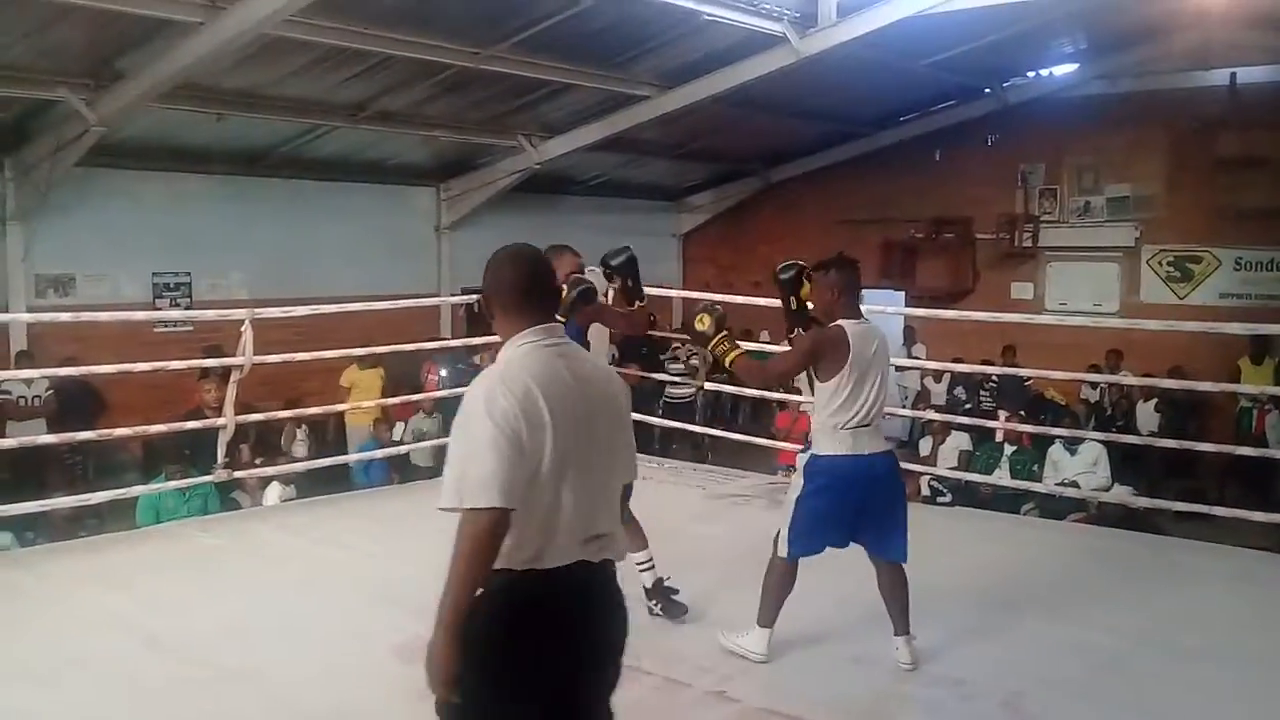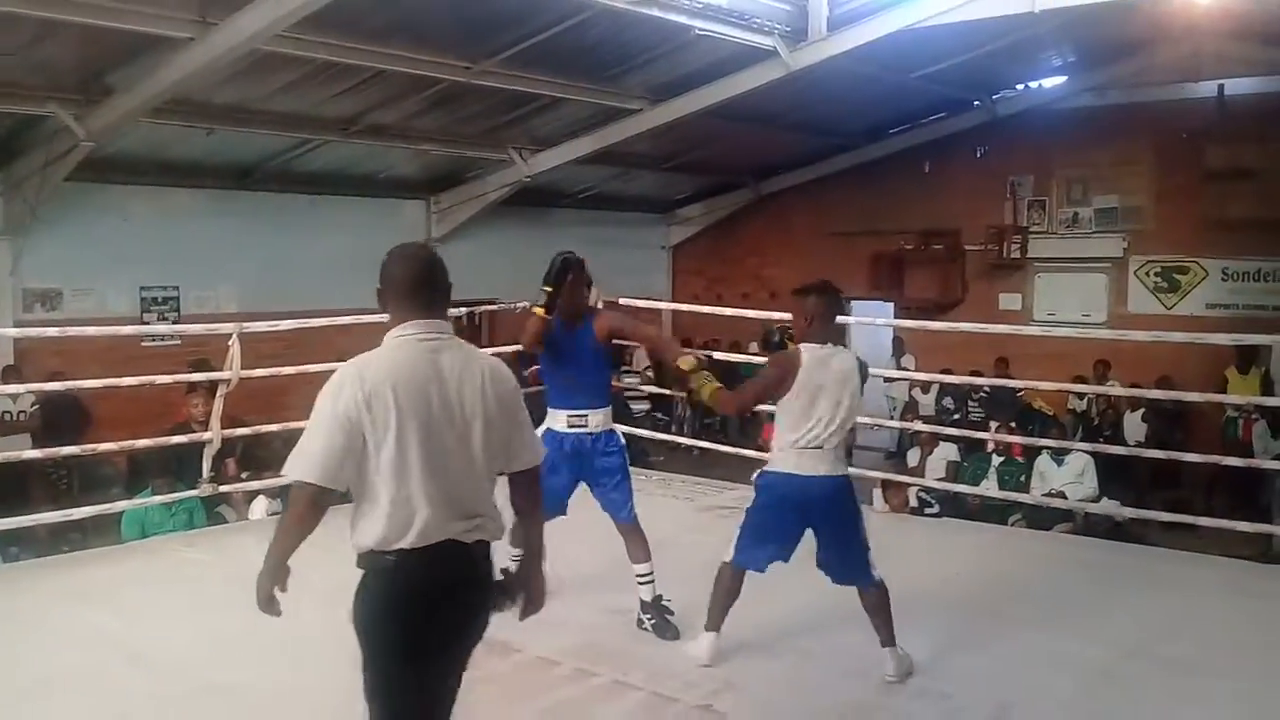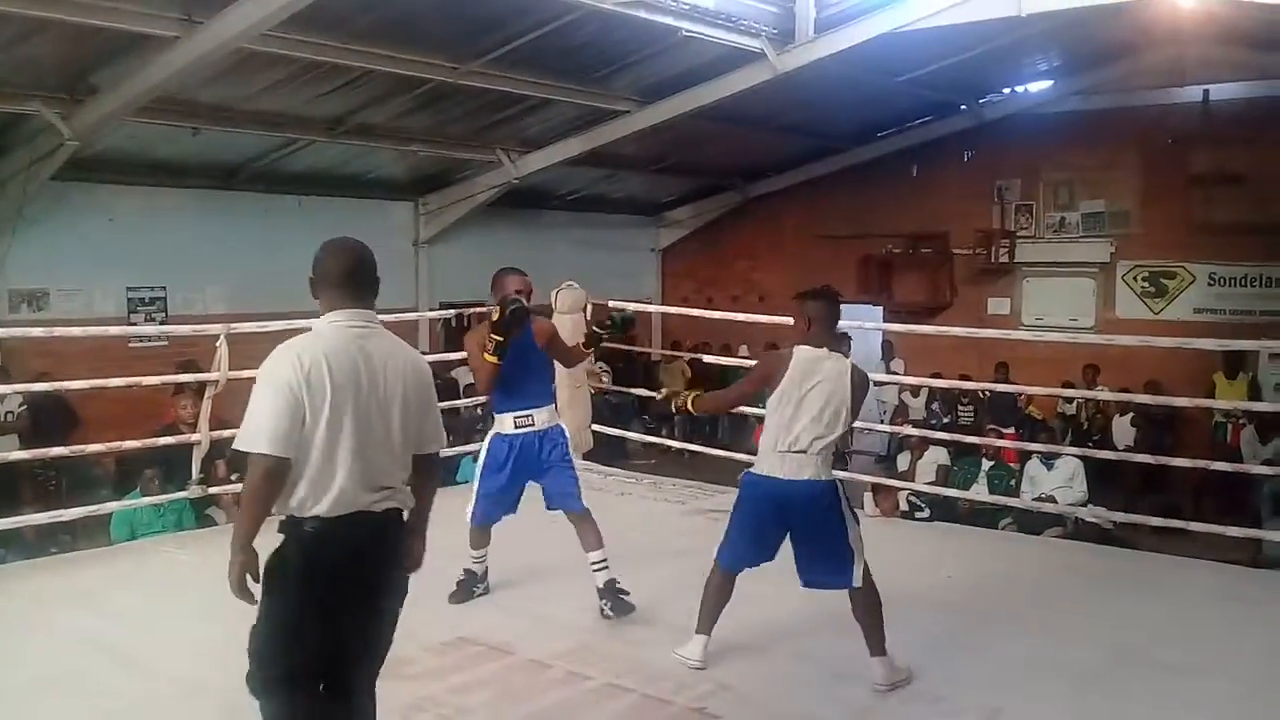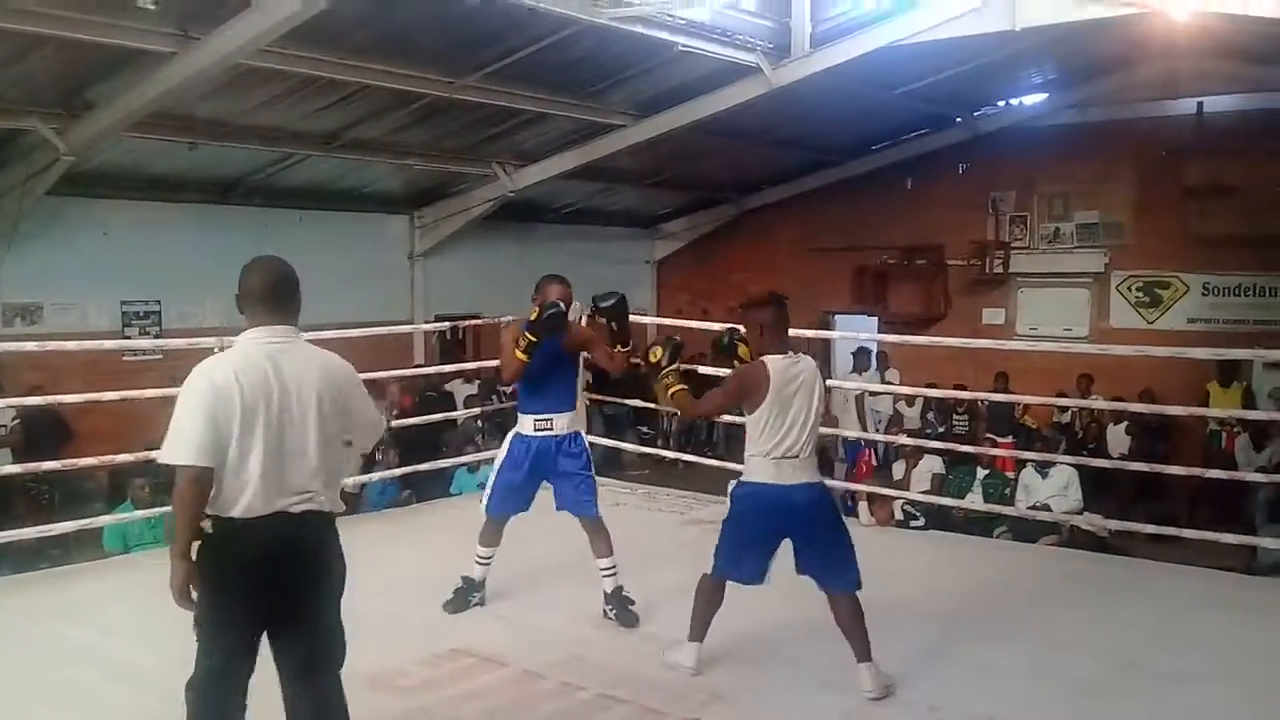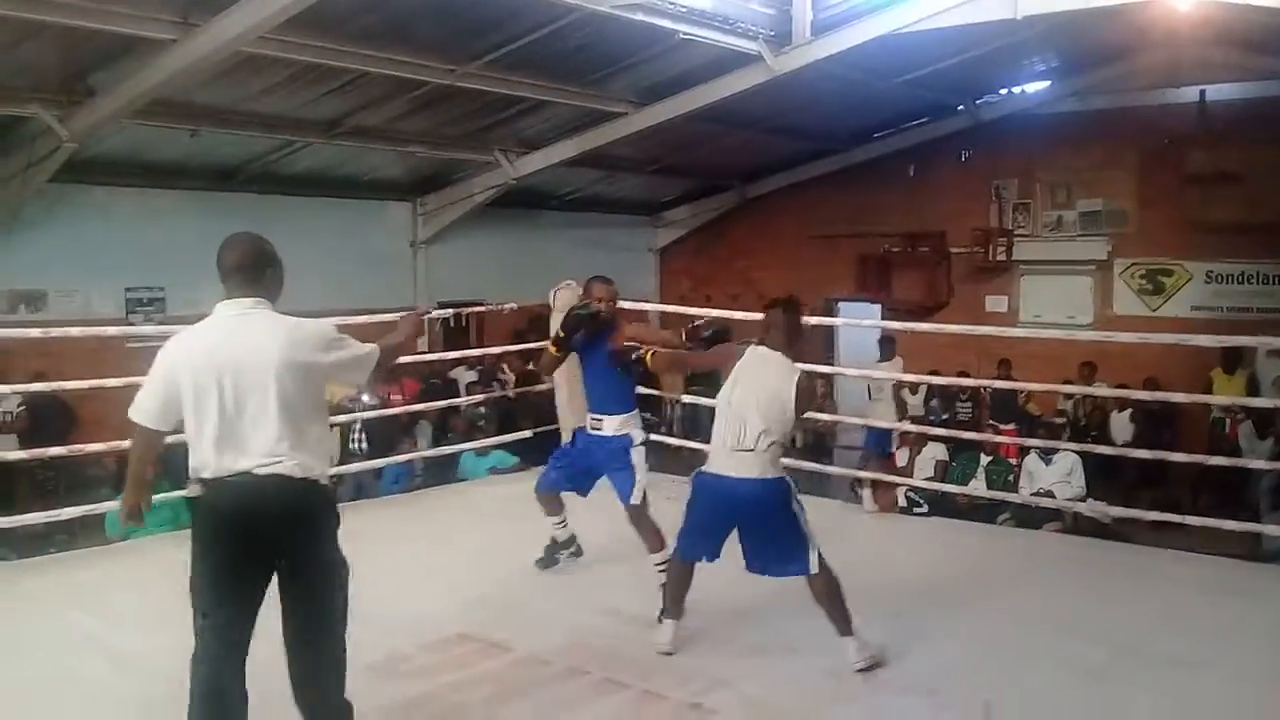
dt=0.4s
person 1, frame 1
left shoulder: (498, 388)
right shoulder: (605, 379)
left elbow: (486, 521)
left wrist: (446, 628)
left hip: (520, 601)
right hip: (597, 594)
person 1, frame 2
left shoulder: (360, 378)
right shoulder: (493, 373)
left elbow: (313, 491)
right elbow: (526, 480)
left wrist: (274, 563)
right wrist: (533, 562)
left hip: (398, 576)
right hip: (471, 569)
person 1, frame 3
left shoulder: (295, 357)
right shoulder: (409, 361)
left elbow: (268, 466)
right elbow: (426, 462)
left wrist: (242, 546)
right wrist: (414, 532)
left hip: (315, 541)
right hip: (385, 538)
left knee: (281, 681)
right knee: (354, 678)
person 1, frame 4
left shoulder: (213, 374)
right shoulder: (330, 370)
left elbow: (192, 477)
right elbow: (368, 438)
left wrist: (180, 554)
left hip: (238, 541)
right hip: (311, 538)
left knee: (221, 665)
right knee: (316, 674)
person 1, frame 5
left shoulder: (184, 345)
right shoulder: (304, 336)
left elbow: (148, 428)
right elbow: (375, 358)
left wrist: (135, 487)
right wrist: (405, 334)
left hip: (223, 502)
right hip: (297, 498)
left knee: (220, 633)
right knee: (318, 619)
person 2, frame 1
left shoulder: (827, 337)
right shoulder: (876, 336)
left elbow: (767, 376)
left wrist: (718, 339)
right wrist: (798, 310)
left hip: (831, 464)
right hip: (878, 460)
left knee: (787, 549)
right knee: (886, 554)
left ankle: (760, 637)
right ankle: (904, 643)
person 2, frame 2
left shoulder: (788, 361)
right shoulder: (855, 367)
left elbow: (733, 404)
left wrist: (695, 378)
left hip: (782, 479)
right hip: (833, 483)
left knee: (739, 559)
right knee: (863, 571)
left ankle: (709, 639)
right ankle: (893, 655)
person 2, frame 3
left shoulder: (778, 363)
right shoulder: (856, 377)
left elbow: (723, 401)
left wrist: (681, 400)
left hip: (765, 483)
right hip: (817, 488)
left knee: (727, 563)
right knee: (856, 576)
left ankle: (698, 645)
right ankle: (883, 664)
person 2, frame 4
left shoulder: (750, 375)
right shoulder: (814, 371)
left elbow: (696, 412)
left wrist: (666, 368)
right wrist: (745, 355)
left hip: (758, 491)
right hip: (808, 491)
left knee: (719, 571)
right knee: (840, 583)
left ankle: (691, 650)
right ankle: (868, 671)
person 2, frame 5
left shoulder: (737, 356)
right shoulder: (804, 384)
left elbow: (678, 361)
left wrist: (649, 355)
left hip: (715, 479)
right hip: (764, 485)
left knee: (685, 552)
right knee: (811, 563)
left ankle: (667, 630)
right ankle: (854, 646)
person 3, frame 1
left shoulder: (586, 307)
left elbow: (638, 325)
left wrist: (630, 285)
right wrist: (566, 311)
left knee: (620, 509)
left ankle: (654, 587)
person 3, frame 2
left shoulder: (606, 322)
right shoulder: (543, 322)
left elbow: (653, 338)
right elbow: (527, 345)
left wrist: (678, 359)
right wrist: (549, 295)
left hip: (601, 437)
right hip: (557, 436)
left knee: (627, 520)
left ankle: (650, 605)
right ankle: (510, 577)
person 3, frame 3
left shoulder: (542, 328)
right shoulder: (478, 336)
left elbow: (571, 359)
right elbow: (485, 385)
left wrist: (596, 336)
right wrist: (500, 334)
left hip: (548, 434)
right hip: (506, 437)
left knee: (577, 511)
right knee: (482, 516)
left ankle: (606, 587)
right ankle: (475, 575)
person 3, frame 4
left shoulder: (578, 334)
right shoulder: (515, 332)
left elbow: (618, 368)
right elbow: (510, 375)
left wrist: (619, 326)
right wrist: (535, 333)
left hip: (567, 439)
right hip: (526, 438)
left knee: (591, 518)
right knee: (495, 514)
left ankle: (614, 593)
right ankle: (474, 583)
person 3, frame 5
left shoulder: (629, 333)
right shoulder: (578, 332)
left elbow: (670, 340)
right elbow: (544, 367)
right wrist: (564, 332)
left hip: (623, 434)
right hip: (590, 432)
left knee: (636, 512)
right knee: (546, 488)
left ankle: (669, 580)
right ankle: (563, 540)
